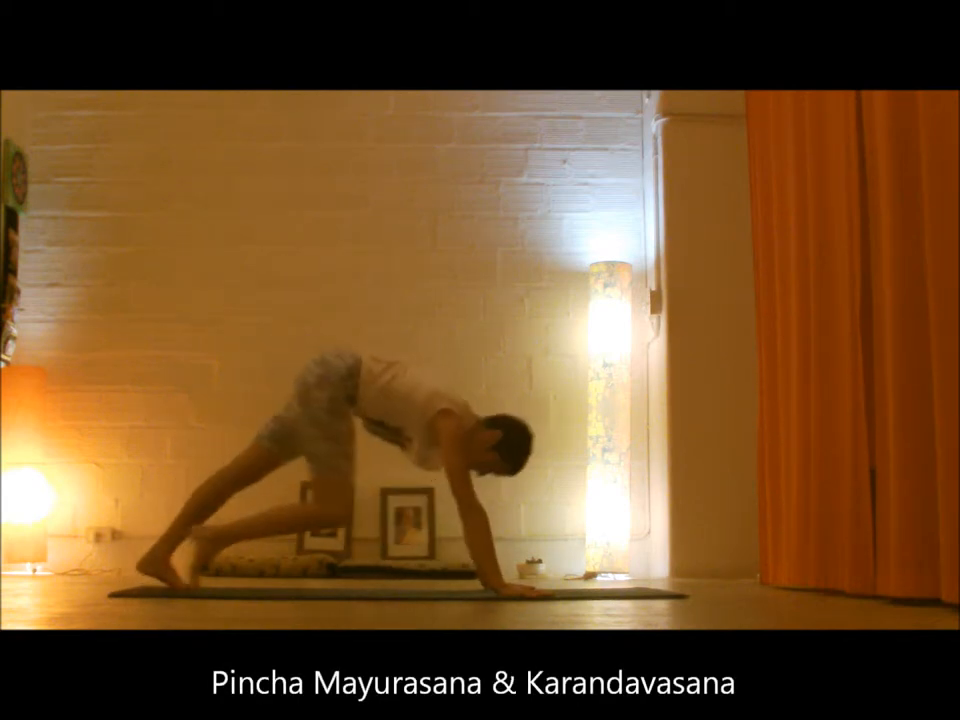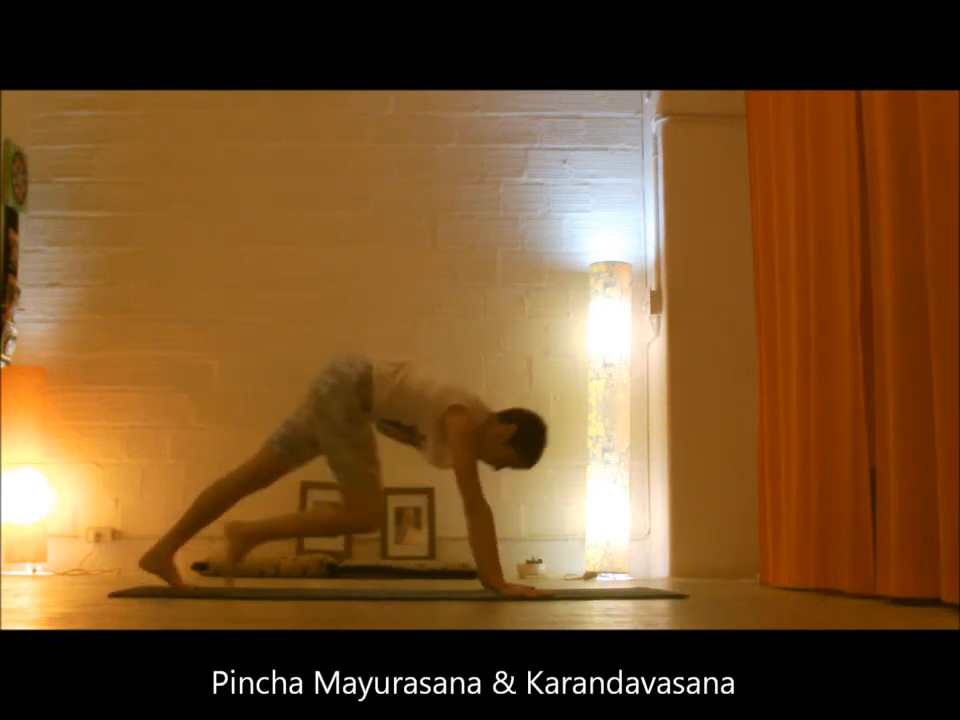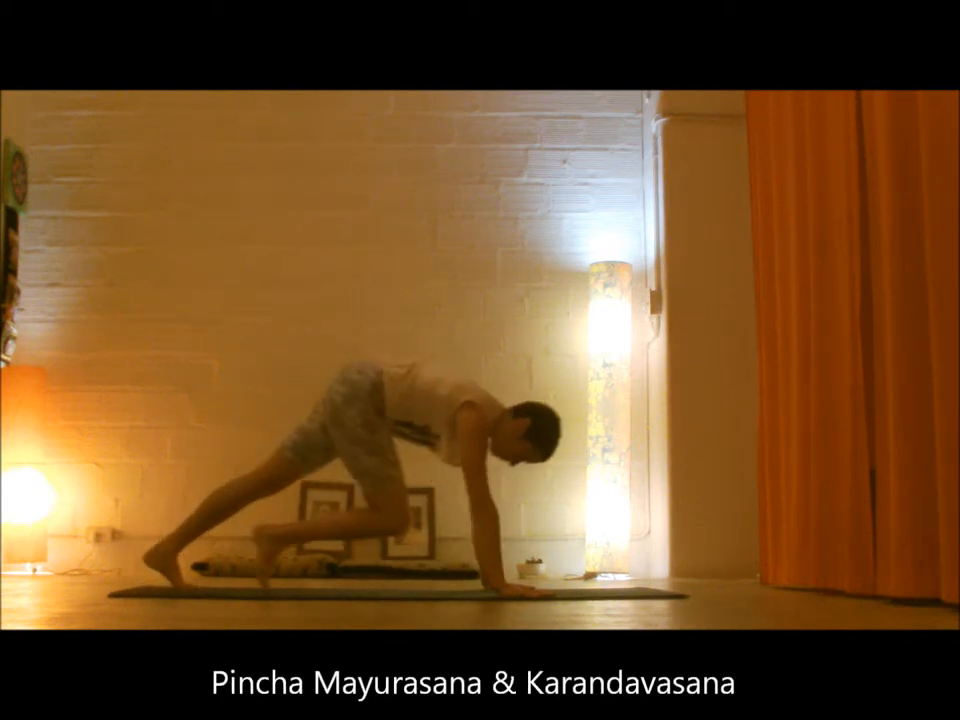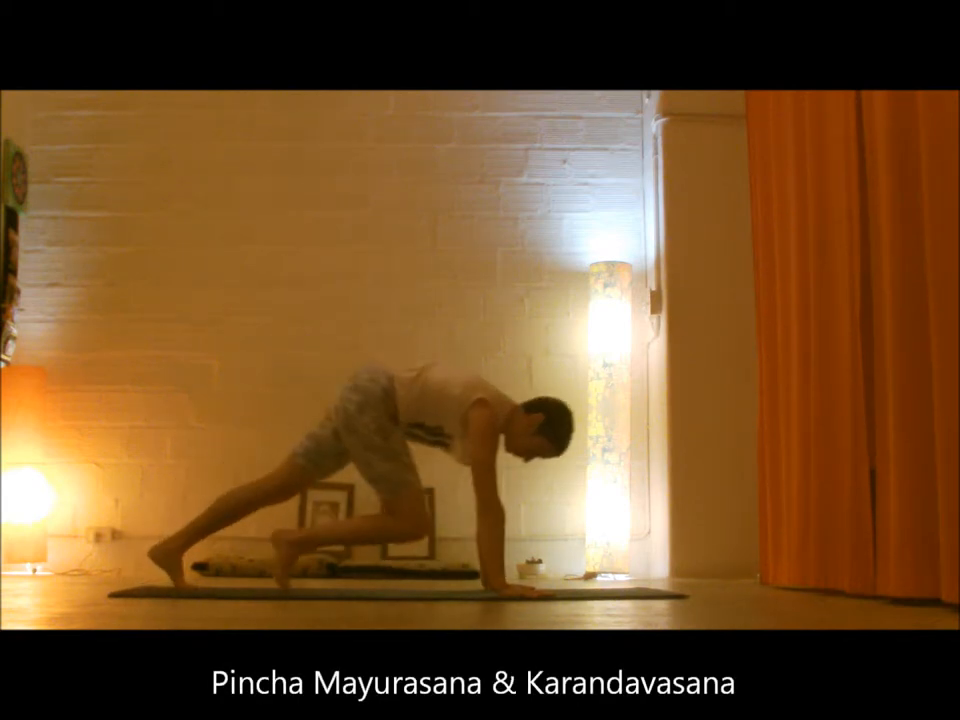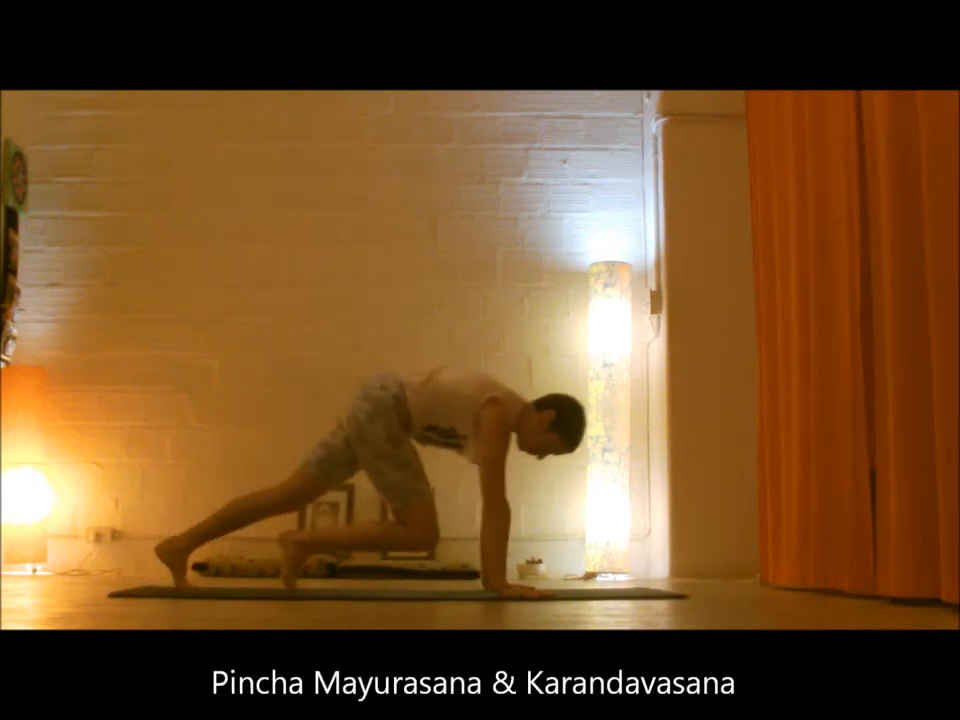
dt=0.1s
person 1, frame 1
left shoulder: (462, 429)
right shoulder: (454, 427)
left elbow: (470, 511)
right elbow: (470, 509)
left wrist: (488, 575)
right wrist: (498, 582)
left hip: (331, 382)
right hip: (332, 381)
left knee: (242, 471)
right knee: (335, 509)
left ankle: (158, 555)
right ankle: (214, 537)
person 1, frame 2
left shoulder: (474, 423)
right shoulder: (465, 422)
left elbow: (475, 508)
right elbow: (475, 507)
left wrist: (490, 576)
right wrist: (497, 582)
left hip: (343, 389)
right hip: (346, 387)
left knee: (253, 475)
right knee: (368, 516)
left ankle: (163, 552)
right ankle: (251, 533)
person 1, frame 3
left shoulder: (485, 421)
right shoulder: (476, 418)
left elbow: (482, 508)
right elbow: (482, 507)
left wrist: (492, 576)
right wrist: (498, 582)
left hip: (353, 394)
right hip: (358, 396)
left knee: (264, 481)
right knee: (393, 520)
left ankle: (166, 550)
right ankle: (277, 536)
person 1, frame 4
left shoulder: (496, 416)
right shoulder: (487, 415)
left elbow: (486, 506)
right elbow: (489, 505)
left wrist: (491, 576)
right wrist: (497, 581)
left hip: (365, 401)
right hip: (370, 401)
left knee: (275, 486)
right knee: (412, 524)
left ankle: (172, 548)
right ankle: (298, 541)
person 1, frame 5
left shoulder: (505, 416)
right shoulder: (499, 414)
left elbow: (492, 508)
right elbow: (495, 506)
left wrist: (491, 575)
right wrist: (498, 582)
left hip: (376, 406)
right hip: (381, 411)
left knee: (287, 497)
right knee: (421, 535)
left ankle: (179, 546)
right ankle: (305, 542)
